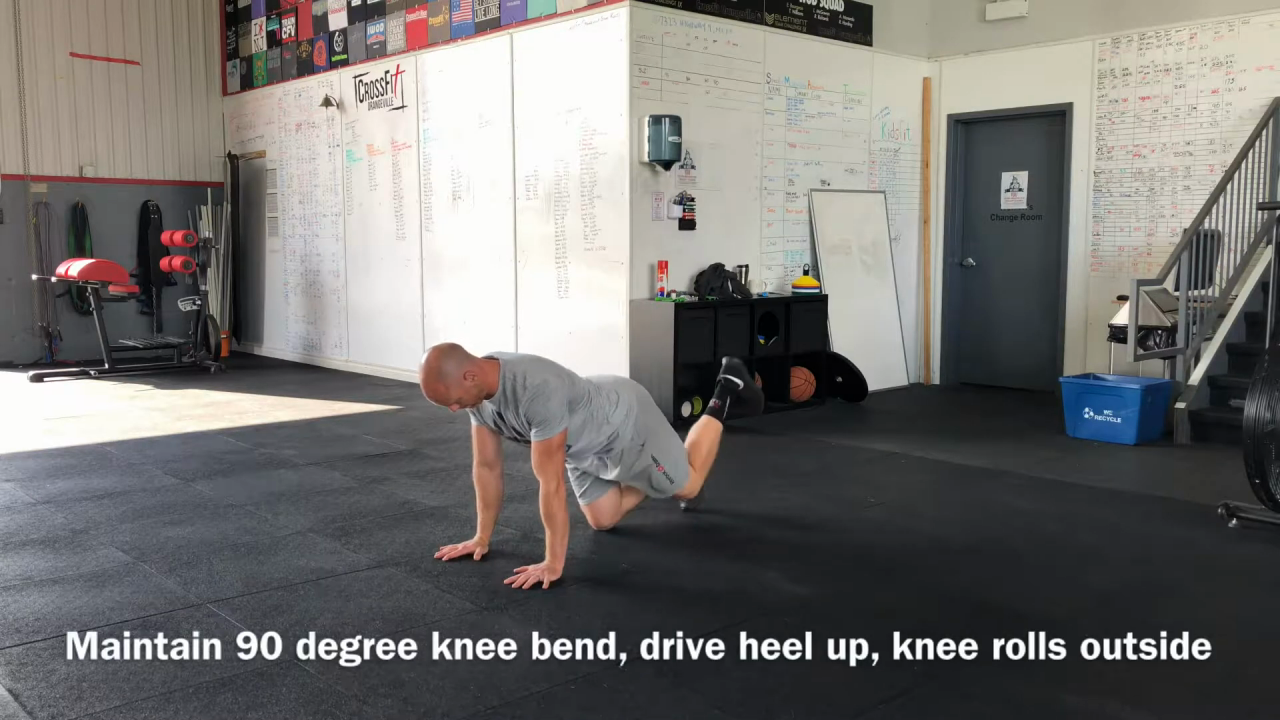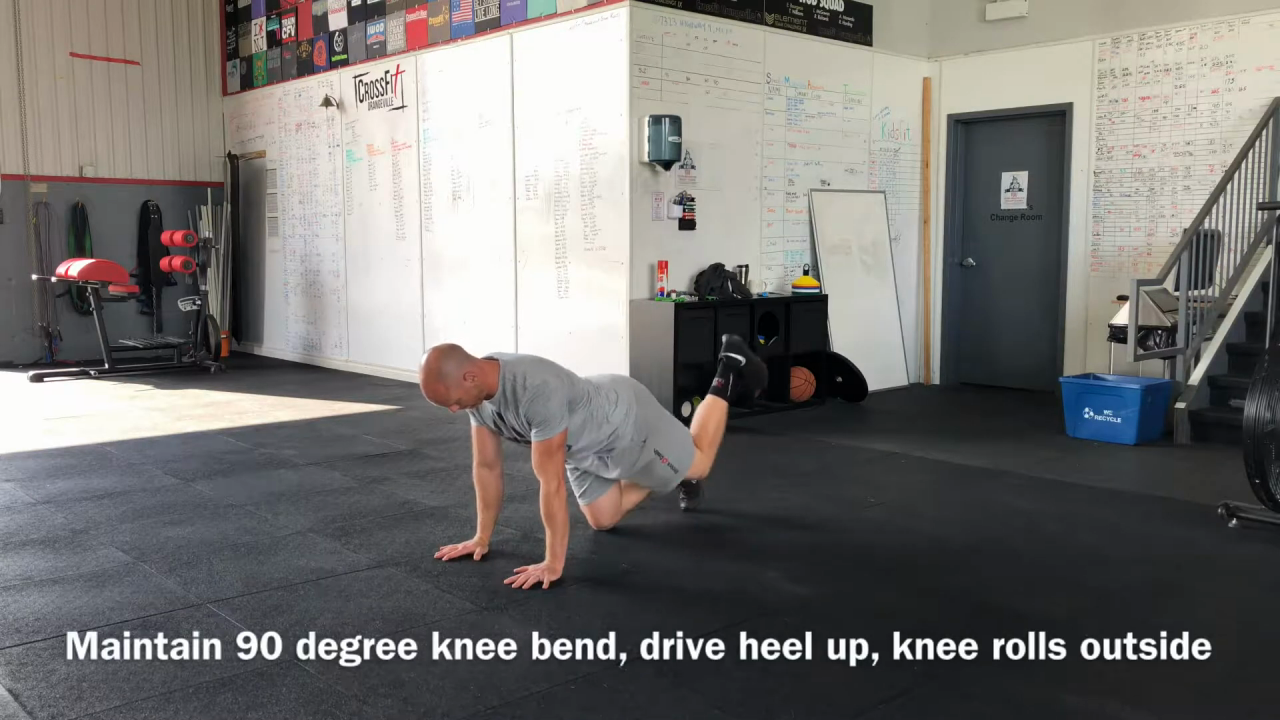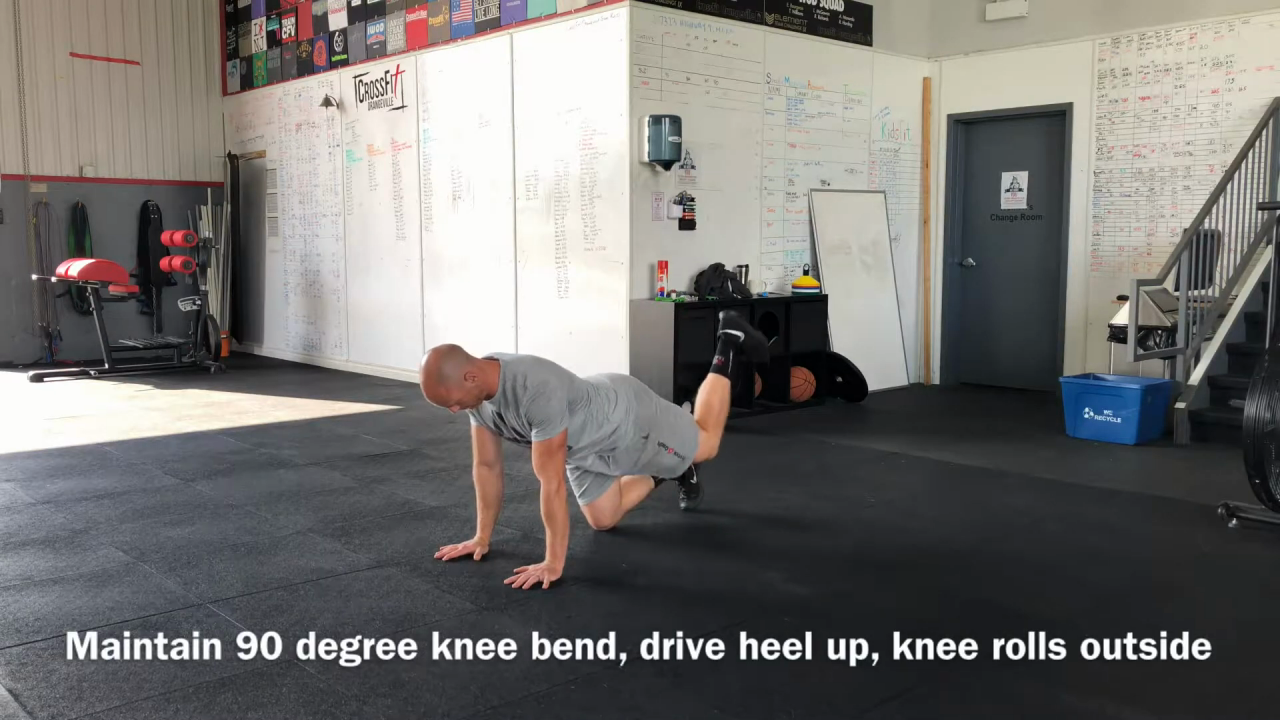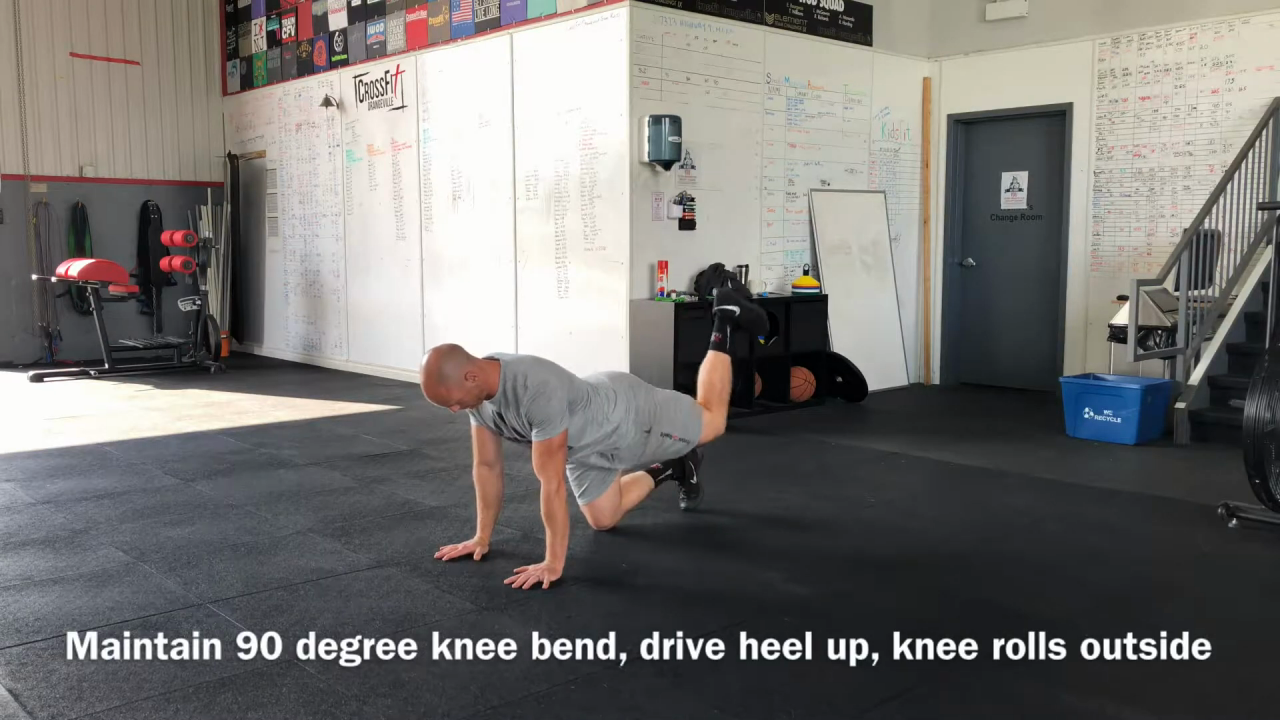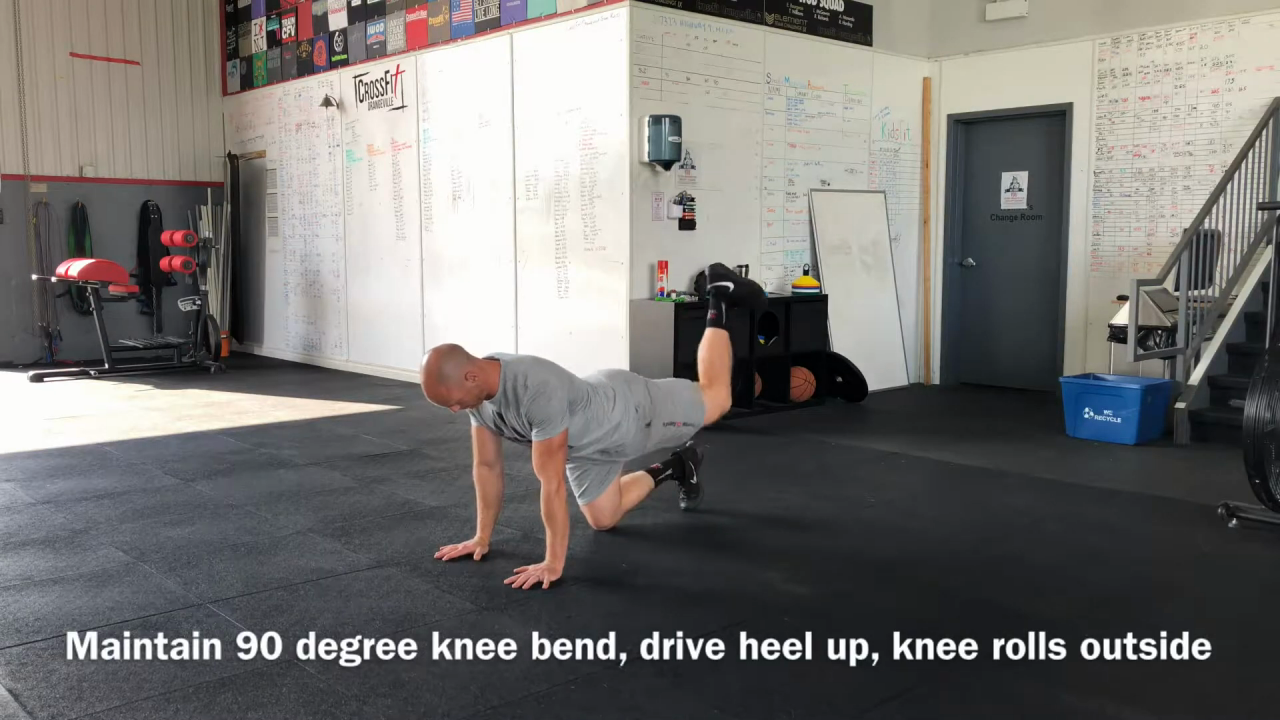
dt=0.1s
person 1, frame 1
left shoulder: (536, 390)
right shoulder: (475, 389)
left elbow: (551, 482)
right elbow: (487, 467)
left wrist: (554, 562)
right wrist: (482, 539)
left hip: (622, 420)
right hip: (584, 441)
left knee: (688, 486)
right knee: (603, 520)
left ankle: (727, 387)
person 1, frame 2
left shoulder: (536, 390)
right shoulder: (476, 389)
left elbow: (551, 482)
right elbow: (487, 467)
left wrist: (553, 563)
right wrist: (481, 538)
left hip: (624, 420)
right hip: (584, 442)
left knee: (695, 466)
right knee: (604, 520)
left ankle: (730, 368)
right ankle: (651, 474)
person 1, frame 3
left shoulder: (536, 391)
right shoulder: (476, 391)
left elbow: (552, 483)
right elbow: (487, 468)
left wrist: (553, 563)
right wrist: (482, 539)
left hip: (624, 417)
left knee: (706, 441)
right knee: (604, 519)
left ankle: (728, 343)
right ankle: (668, 473)
person 1, frame 4
left shoulder: (537, 390)
right shoulder: (476, 390)
left elbow: (552, 482)
right elbow: (487, 467)
left wrist: (554, 563)
right wrist: (482, 538)
left hip: (626, 416)
left knee: (711, 421)
right knee: (604, 520)
left ankle: (725, 320)
right ankle: (669, 469)
person 1, frame 5
left shoulder: (537, 392)
right shoulder: (476, 391)
left elbow: (552, 482)
right elbow: (487, 467)
left wrist: (553, 564)
right wrist: (482, 539)
left hip: (627, 412)
left knee: (717, 398)
right knee: (604, 520)
left ankle: (721, 298)
right ankle: (674, 468)
